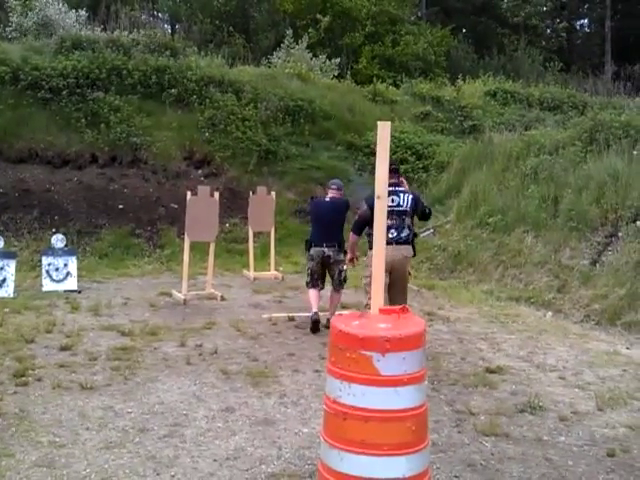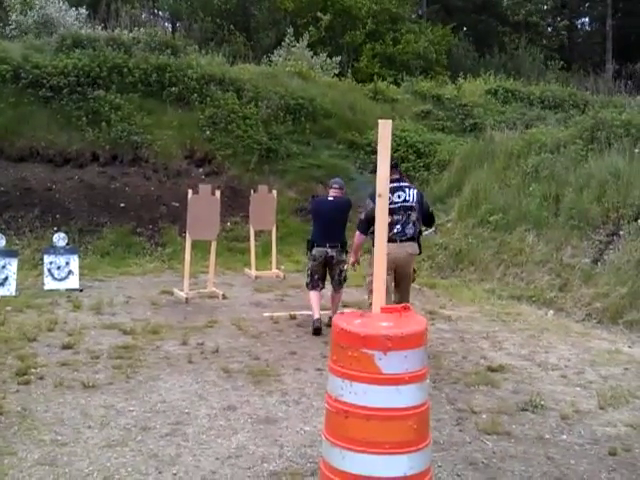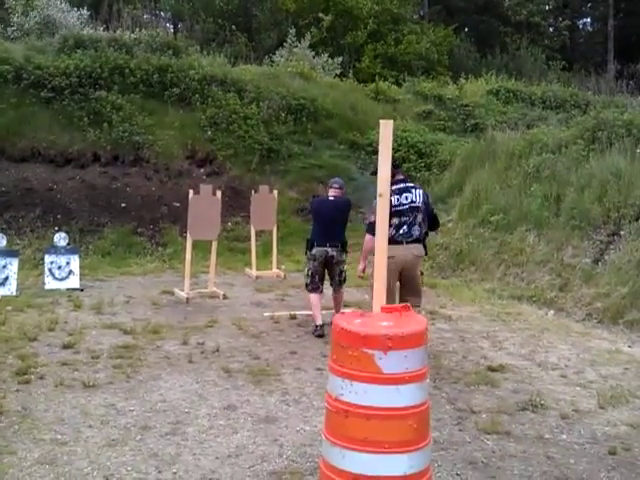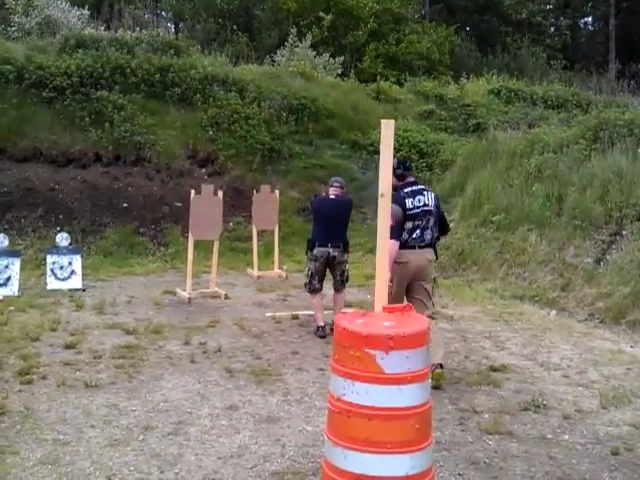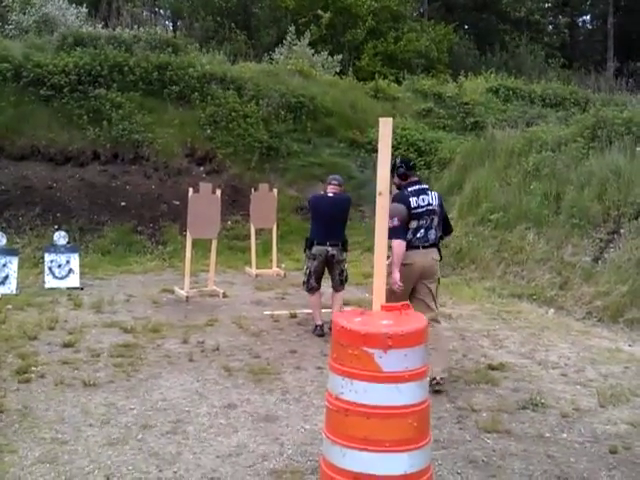
dt=0.1s
person 1, frame 1
left shoulder: (373, 198)
right shoulder: (412, 197)
left elbow: (357, 227)
right elbow: (426, 214)
left wrist: (351, 251)
right hip: (404, 252)
right knee: (399, 298)
person 1, frame 2
right shoulder: (416, 194)
left elbow: (363, 228)
right elbow: (429, 221)
left wrist: (354, 253)
left hip: (384, 250)
right hip: (409, 249)
right knee: (402, 298)
person 1, frame 3
right shoulder: (421, 194)
left elbow: (372, 232)
right elbow: (434, 224)
left wrist: (362, 261)
left hip: (390, 253)
right hip: (415, 252)
left knee: (385, 304)
right knee: (412, 302)
person 1, frame 4
left shoulder: (397, 199)
right shoulder: (432, 196)
left elbow: (392, 236)
right elbow: (442, 227)
left wrist: (387, 269)
left hip: (403, 257)
right hip: (427, 255)
right knee: (424, 312)
right ankle: (435, 364)
person 1, frame 5
left shoulder: (400, 199)
right shoulder: (434, 196)
left elbow: (398, 237)
right elbow: (446, 229)
left wrist: (395, 270)
left hip: (408, 258)
right hip: (431, 258)
right knee: (429, 316)
right ankle: (437, 375)
person 2, frame 1
left shoulder: (314, 204)
right shoulder: (343, 204)
left hip: (315, 249)
right hip: (335, 250)
left knee: (314, 285)
right knee: (338, 286)
left ankle: (315, 313)
right ankle: (330, 319)
person 2, frame 2
left shoulder: (316, 203)
right shoulder: (345, 203)
left hip: (317, 250)
right hip: (337, 251)
left knee: (314, 286)
right knee: (337, 286)
left ankle: (317, 319)
right ankle: (333, 317)
person 2, frame 3
left shoulder: (316, 203)
right shoulder: (346, 203)
left hip: (316, 250)
right hip: (337, 250)
left knee: (315, 289)
right knee: (337, 287)
left ankle: (318, 325)
person 2, frame 4
left shoulder: (316, 202)
right shoulder: (347, 202)
left hip: (317, 250)
right hip: (338, 251)
left knee: (314, 289)
right knee: (339, 288)
left ankle: (320, 326)
person 2, frame 5
left shoulder: (314, 200)
right shoulder: (346, 200)
left hip: (316, 248)
right hip: (337, 249)
left knee: (313, 288)
right knee: (338, 287)
left ankle: (318, 325)
